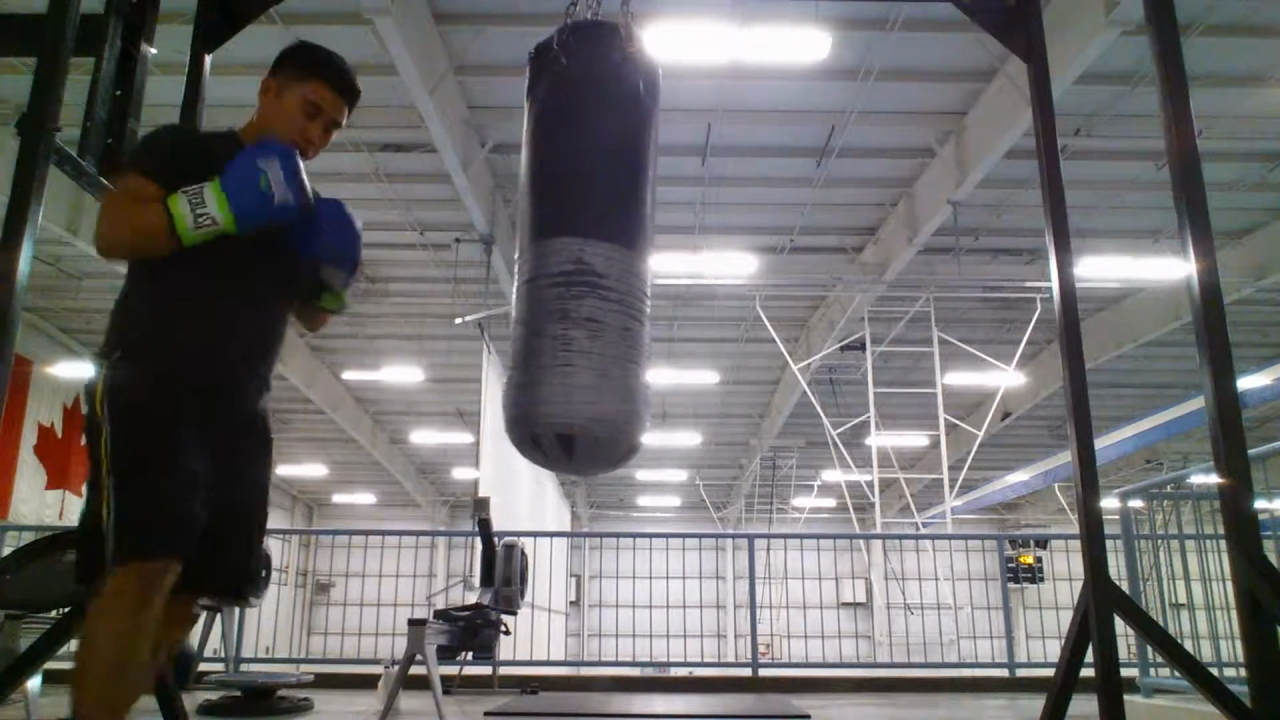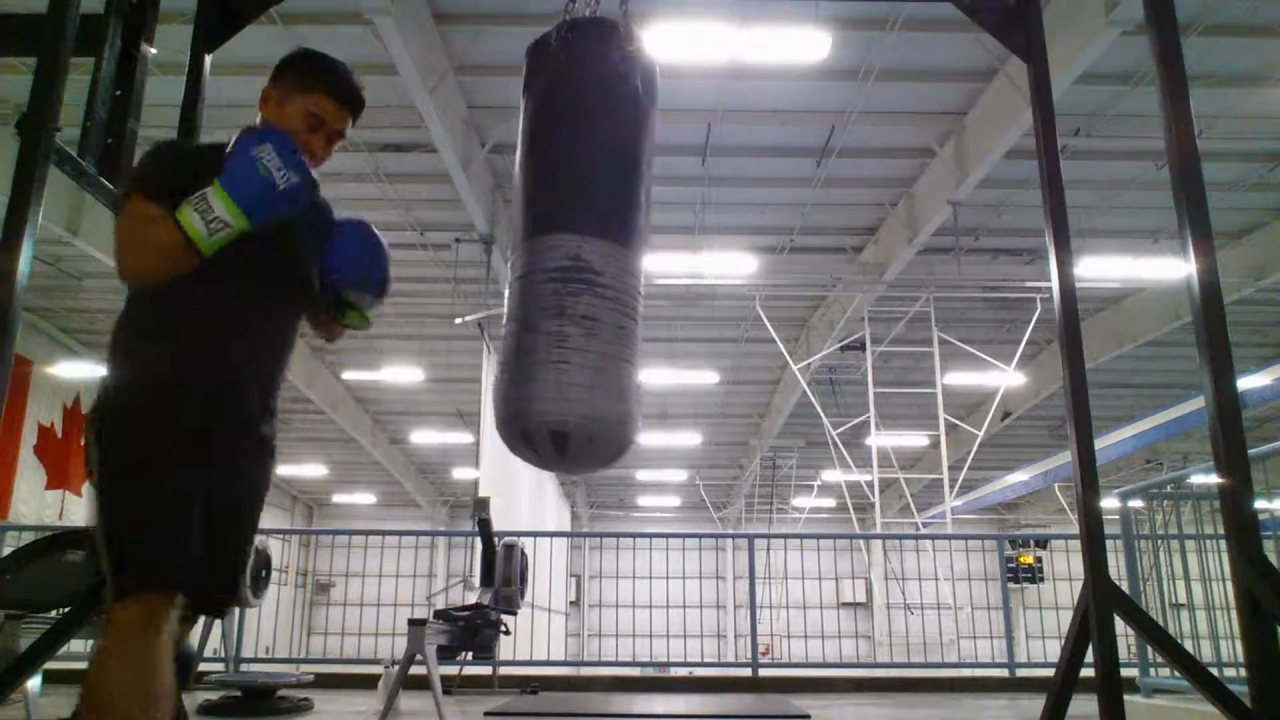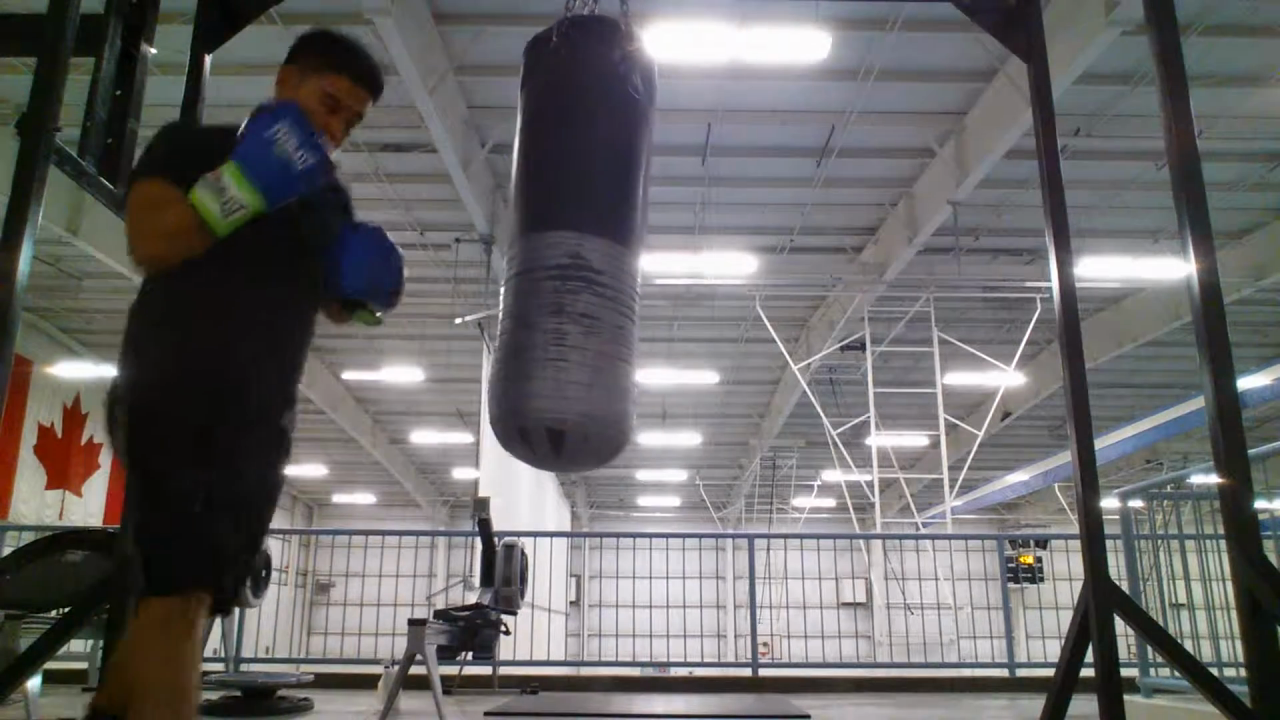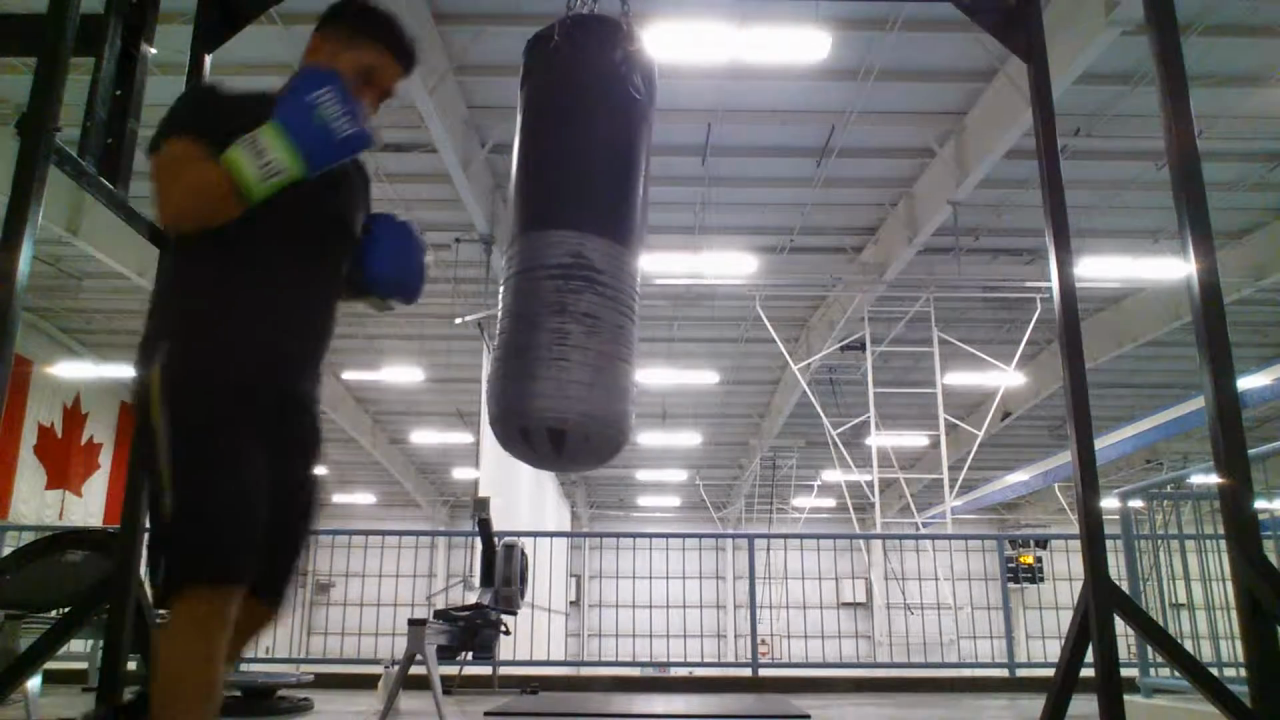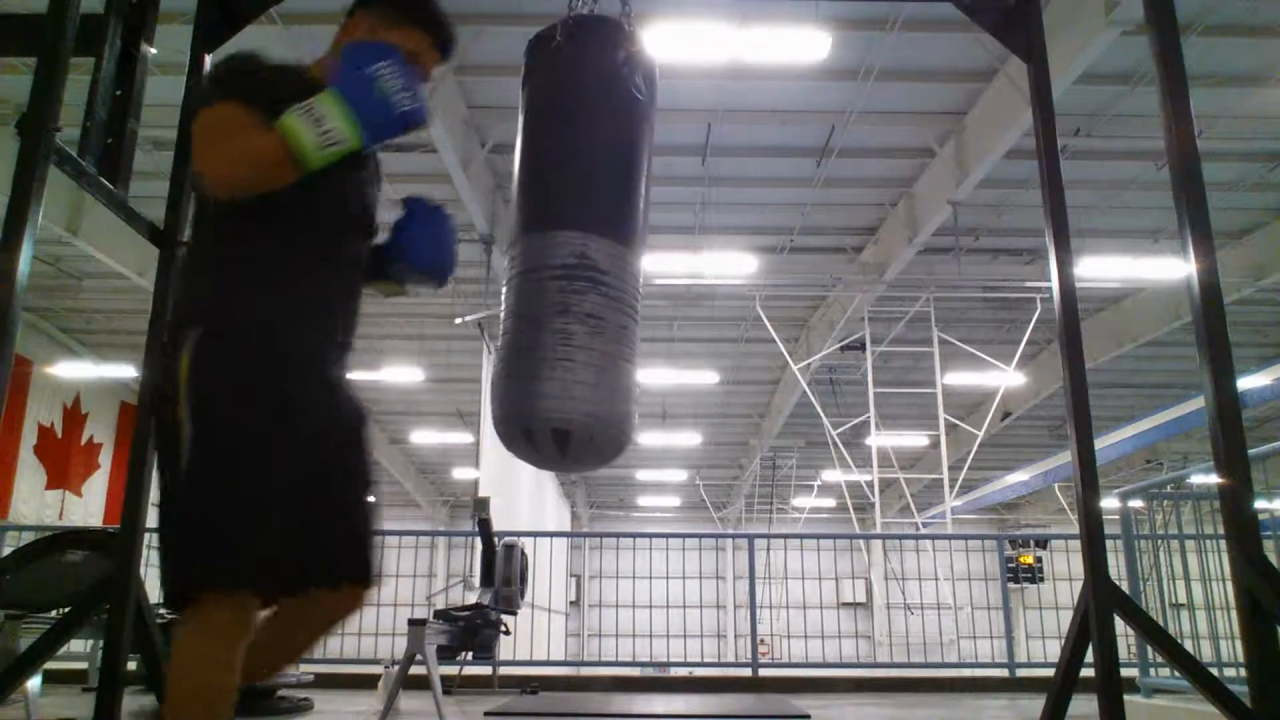
dt=0.1s
person 1, frame 1
left shoulder: (303, 204)
right shoulder: (180, 148)
left elbow: (312, 313)
right elbow: (115, 231)
left wrist: (331, 268)
right wrist: (226, 202)
left hip: (238, 412)
right hip: (147, 387)
left knee: (185, 591)
right knee: (146, 568)
person 1, frame 2
left shoulder: (312, 215)
right shoulder: (179, 165)
left elbow: (330, 324)
right elbow: (135, 261)
left wrist: (356, 289)
right wrist: (236, 205)
left hip: (240, 429)
right hip: (149, 407)
left knee: (176, 609)
right knee: (149, 599)
person 1, frame 3
left shoulder: (329, 198)
right shoulder: (191, 146)
left elbow: (336, 301)
right elbow: (149, 242)
left wrist: (364, 285)
right wrist: (251, 180)
left hip: (257, 416)
right hip: (166, 399)
left knee: (202, 598)
right knee: (175, 594)
person 1, frame 4
left shoulder: (347, 175)
right shoulder: (214, 108)
left elbow: (348, 278)
right elbow: (179, 206)
left wrist: (383, 270)
right wrist: (285, 148)
left hip: (288, 396)
right hip: (197, 376)
left knee: (257, 597)
right knee: (209, 587)
person 1, frame 5
left shoulder: (357, 158)
right shoulder: (248, 78)
right elbow: (224, 171)
left wrist: (399, 258)
right wrist: (338, 117)
left hip: (312, 383)
right hip: (225, 364)
left knee: (339, 586)
right knee: (228, 590)
